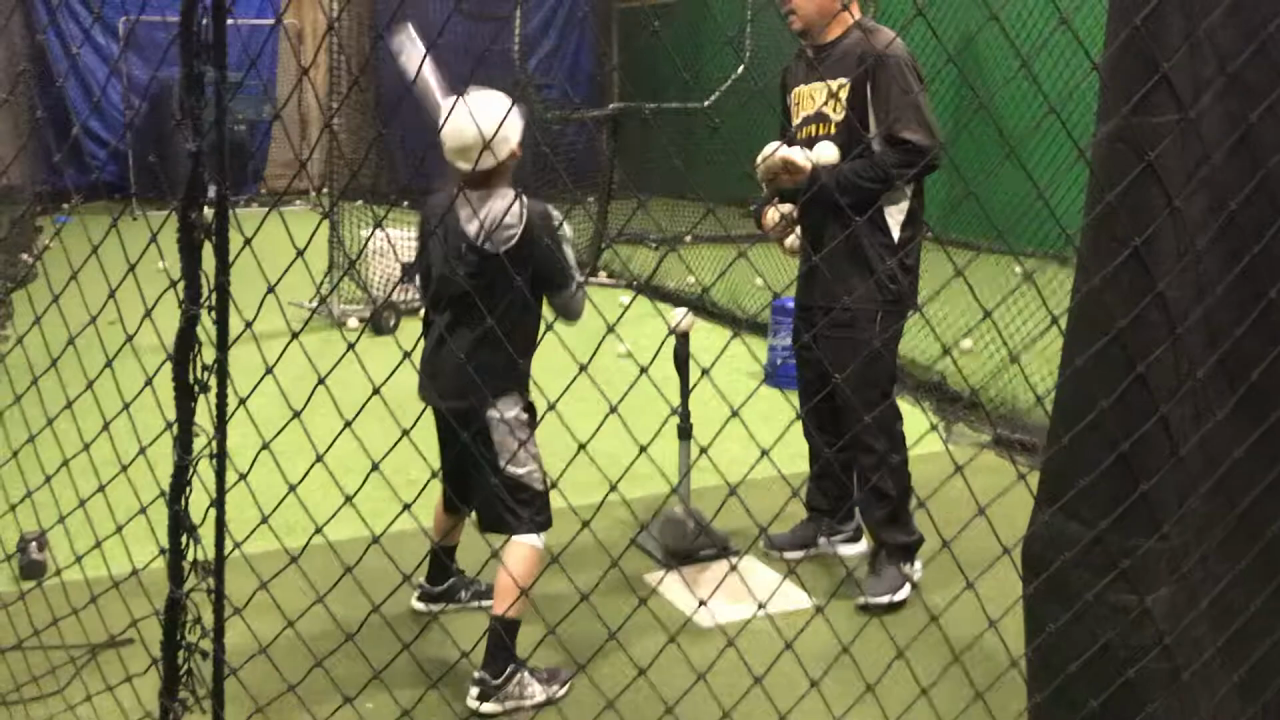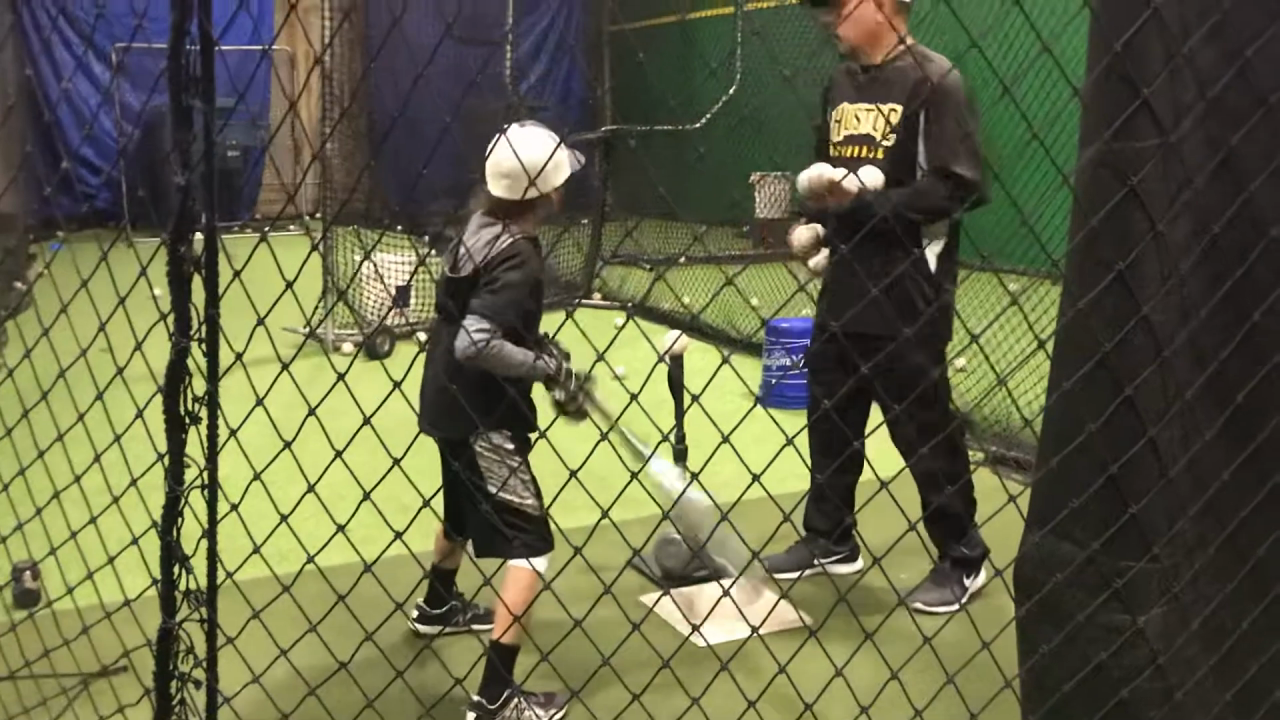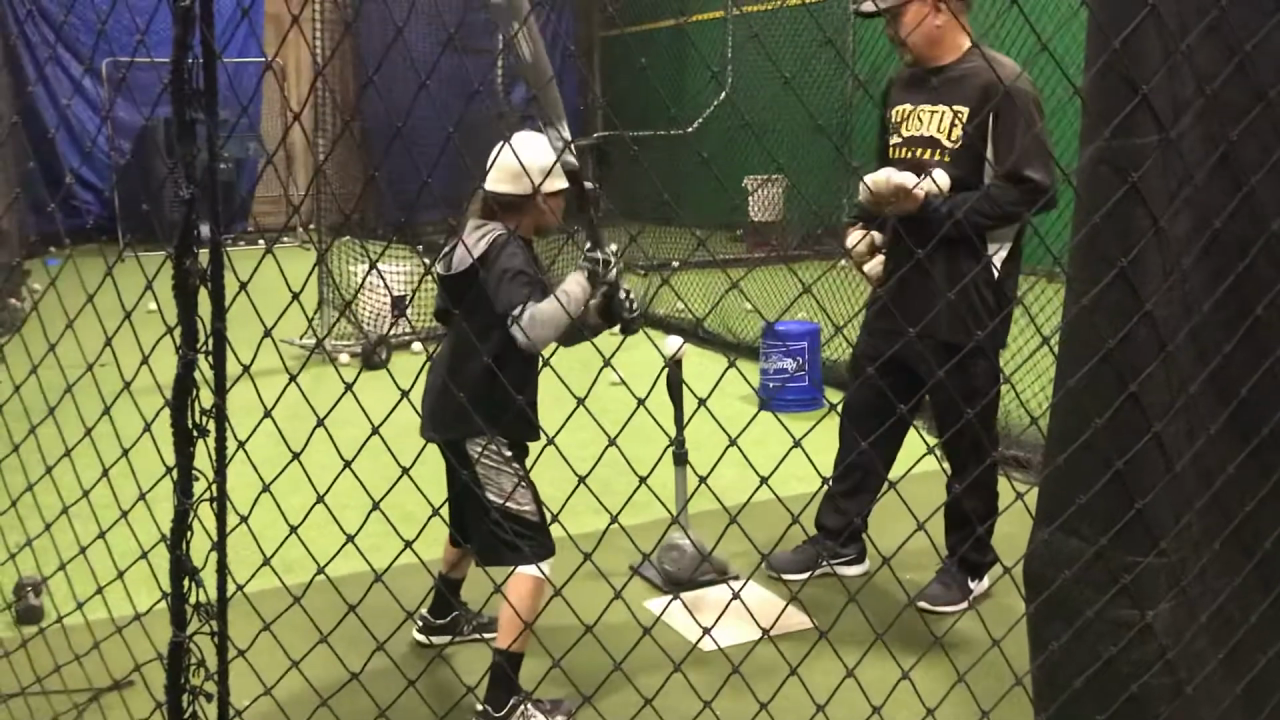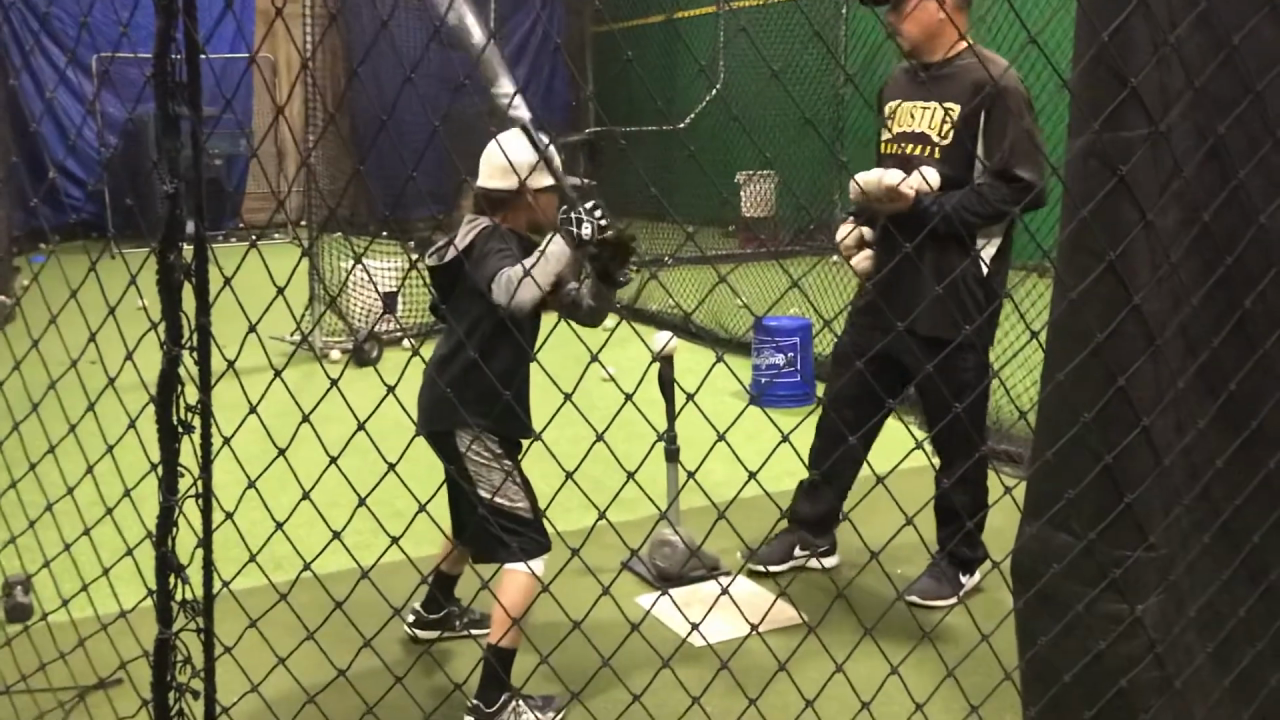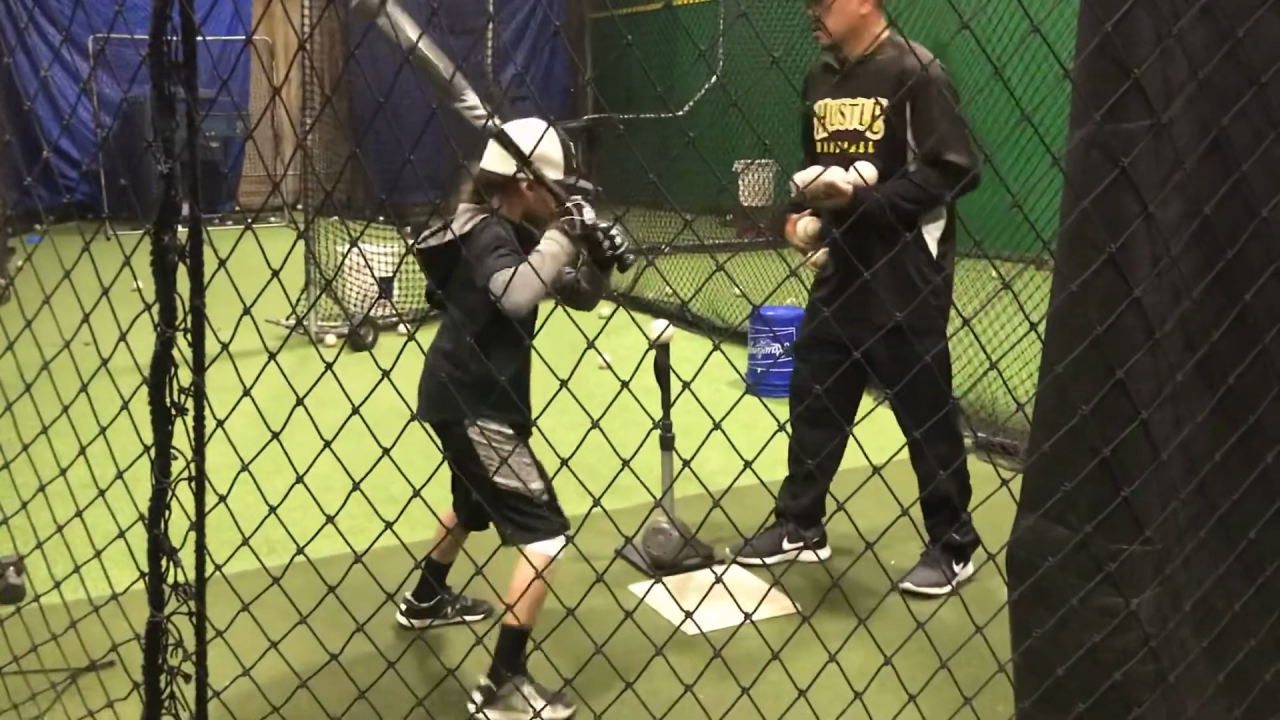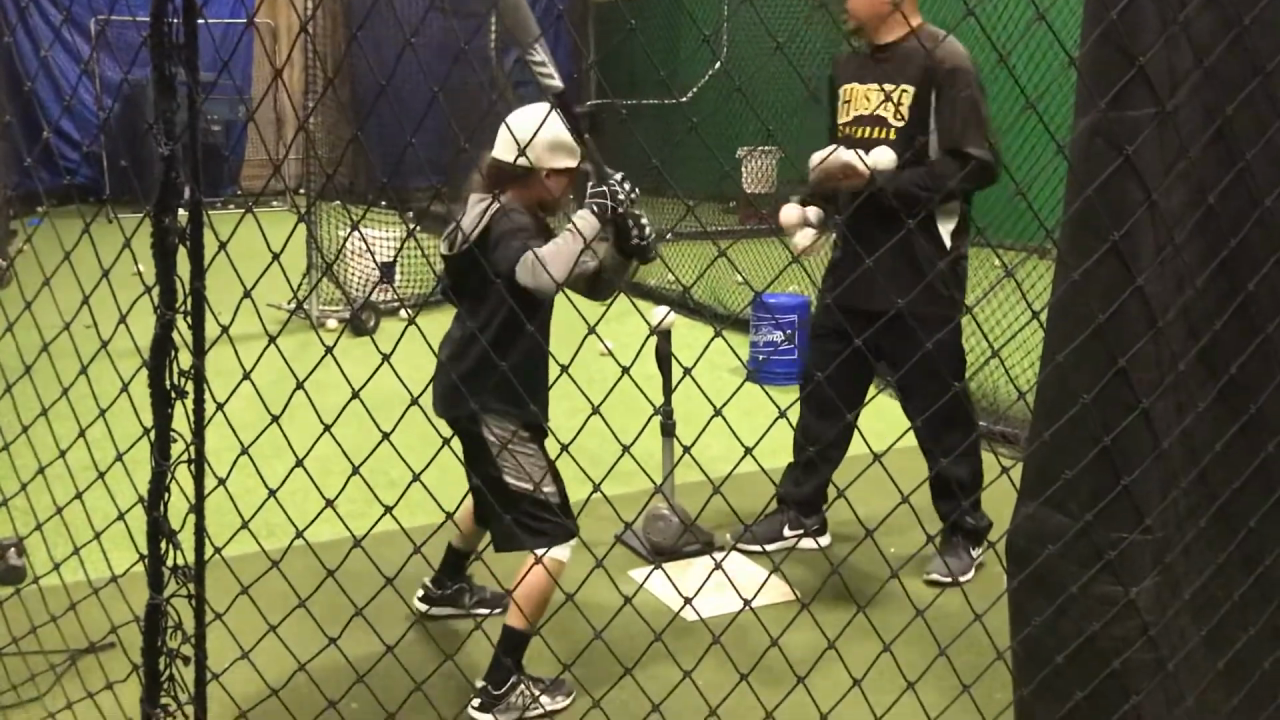
dt=0.5s
person 1, frame 1
left shoulder: (438, 210)
right shoulder: (528, 219)
right elbow: (571, 305)
right wrist: (562, 239)
left hip: (445, 374)
right hip: (493, 387)
left knee: (462, 483)
right knee: (526, 521)
left ankle: (439, 582)
person 1, frame 2
left shoulder: (484, 231)
right shoulder: (516, 257)
right elbow: (473, 344)
left wrist: (547, 360)
right wrist: (548, 368)
left hip: (454, 402)
right hip: (481, 412)
left knee: (467, 509)
right knee: (529, 547)
left ankle: (437, 604)
person 1, frame 3
left shoulder: (493, 243)
right shoulder: (507, 254)
left elbow: (552, 328)
right elbow: (530, 331)
left wrist: (602, 308)
right wrist: (586, 280)
left hip: (463, 408)
right hip: (480, 419)
left knee: (476, 519)
right knee: (530, 552)
left ankle: (441, 616)
person 1, frame 4
left shoulder: (522, 246)
right shoulder: (489, 242)
left elbow: (588, 312)
right elbow: (517, 294)
left wrist: (607, 271)
right wrist: (566, 243)
left hip: (471, 408)
right hip: (467, 415)
left knee: (479, 515)
right knee: (526, 550)
left ankle: (434, 611)
person 1, frame 5
left shoulder: (515, 234)
right shoulder: (486, 234)
left elbow: (581, 296)
right elbow: (516, 297)
left wrist: (596, 258)
right wrist: (563, 238)
left hip: (467, 395)
right hip: (473, 404)
left knee: (476, 497)
right knee: (544, 533)
left ankle: (426, 598)
person 1, frame 6
left shoulder: (512, 218)
right shoulder: (506, 223)
left elbow: (595, 284)
right elbow: (542, 275)
left wrist: (622, 247)
right wrist: (592, 215)
left hip: (477, 387)
right hip: (490, 397)
left knee: (498, 490)
right knee: (552, 537)
left ankle: (445, 587)
person 2, frame 1
left shoulder: (880, 53)
right shoulder: (798, 67)
left elbow: (917, 153)
left wrist: (819, 179)
right wrist: (775, 201)
left hip: (872, 265)
right hip: (820, 261)
left knee: (866, 404)
right knee: (819, 396)
left ankle: (896, 548)
right ankle: (833, 517)
person 2, frame 2
left shoulder: (933, 83)
right shoulder: (840, 85)
left elbow: (963, 188)
left wrist: (864, 206)
right wrist: (811, 219)
left hip: (910, 295)
right hip: (845, 289)
left knee: (926, 431)
right knee: (830, 420)
left ankle: (962, 561)
right ankle: (830, 539)
person 2, frame 3
left shoulder: (1000, 85)
right shoulder: (901, 86)
left elbow: (1033, 190)
left wrist: (931, 209)
right wrist: (868, 224)
left hip: (965, 301)
right hip: (897, 292)
left knee: (966, 437)
right knee: (863, 419)
left ankle: (970, 562)
right ankle: (839, 540)
person 2, frame 4
left shoulder: (991, 82)
right shoulder: (897, 80)
left elbow: (1023, 189)
left wrist: (923, 207)
right wrist: (860, 219)
left hip: (955, 295)
right hip: (885, 285)
left knee: (955, 433)
right knee: (844, 413)
left ankle: (960, 557)
right ankle: (811, 533)
person 2, frame 5
left shoulder: (915, 72)
right shoulder: (820, 78)
left elbow: (957, 172)
left wrist: (861, 200)
right wrist: (801, 211)
left hip: (907, 279)
right hip: (840, 274)
left knee: (927, 417)
right knee: (814, 403)
left ankle: (952, 544)
right ankle: (799, 526)
person 2, frame 6
left shoulder: (944, 63)
right shoulder: (849, 66)
left elbow: (976, 167)
left wrist: (878, 184)
right wrist: (816, 205)
left hip: (923, 273)
right hip: (854, 261)
left knee: (939, 408)
right knee: (824, 391)
left ankle: (964, 533)
right ankle: (801, 514)
